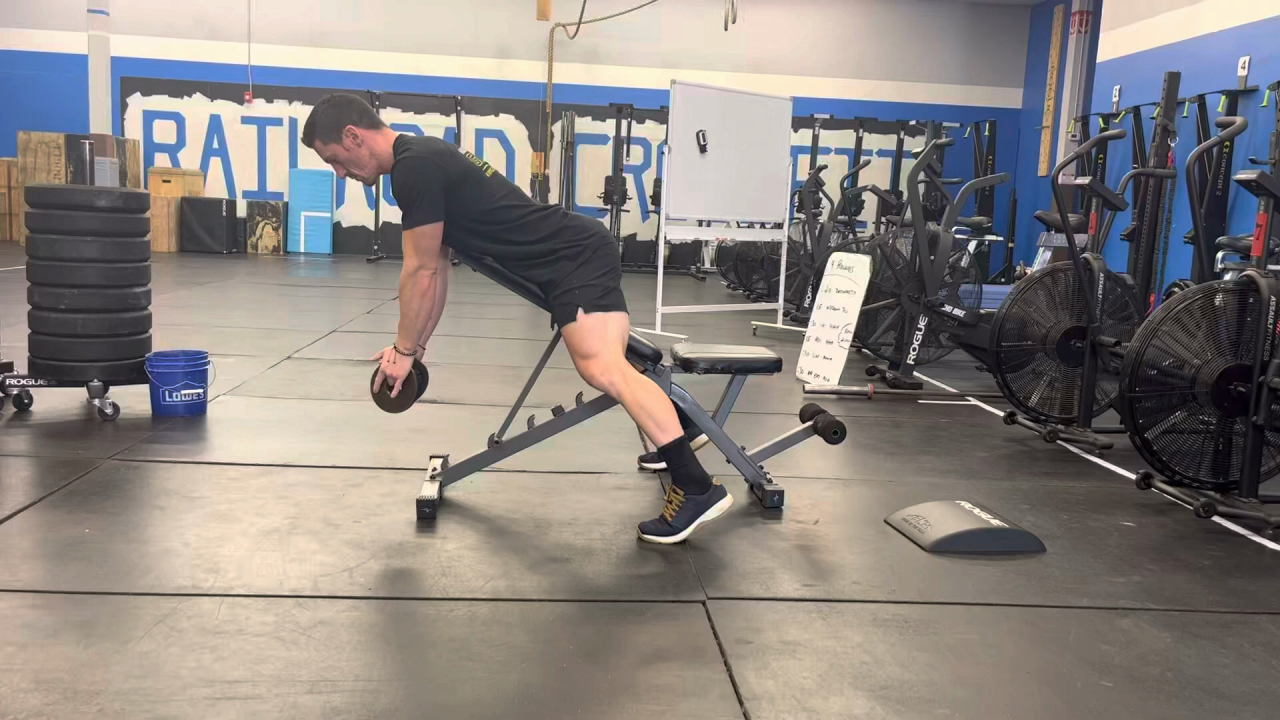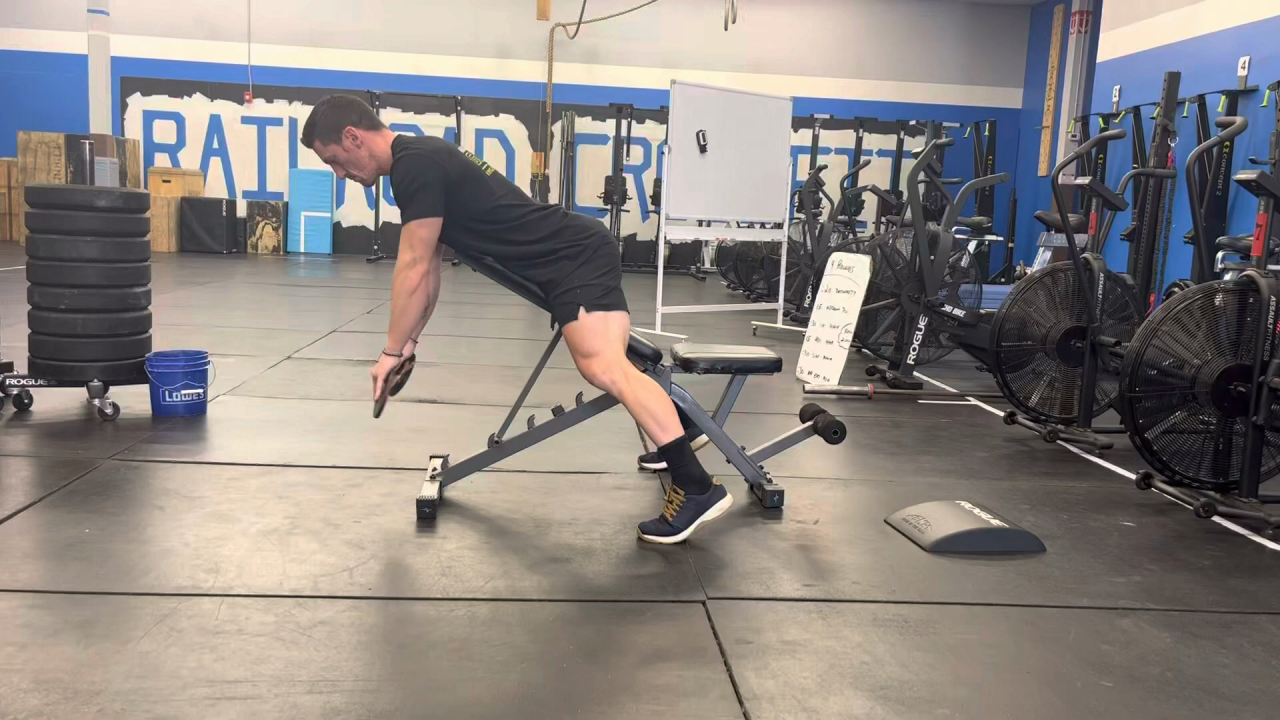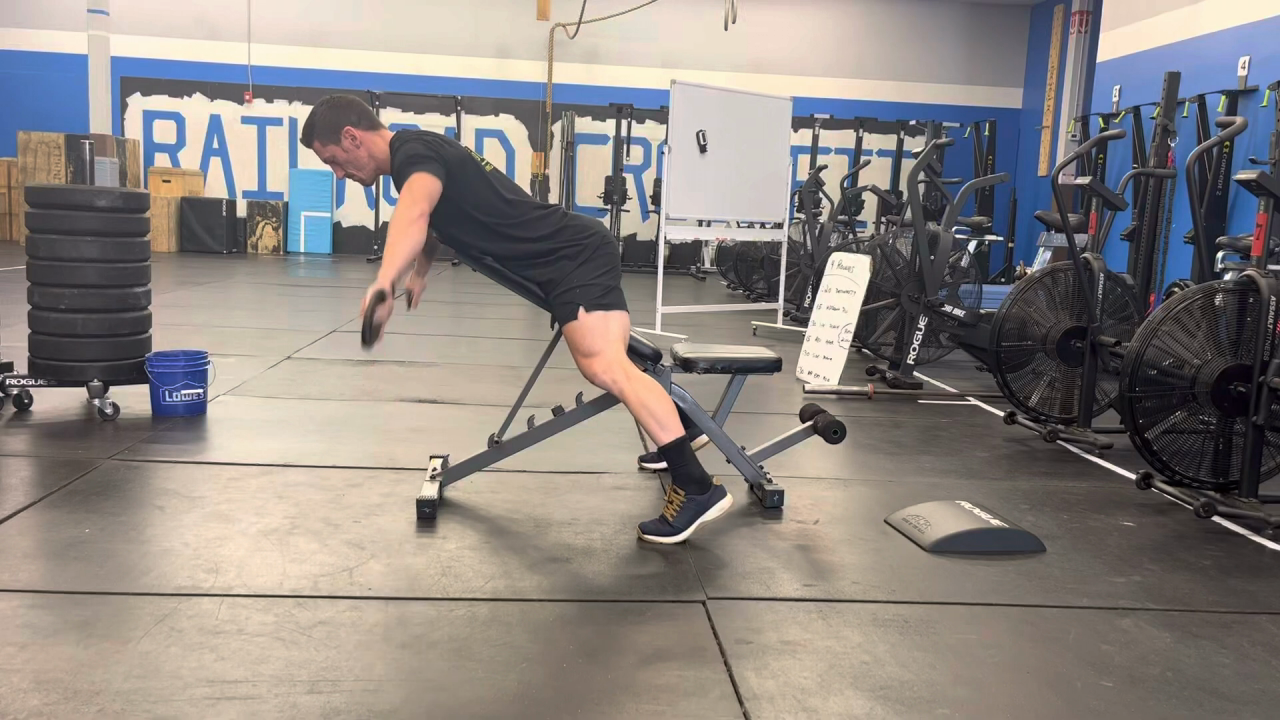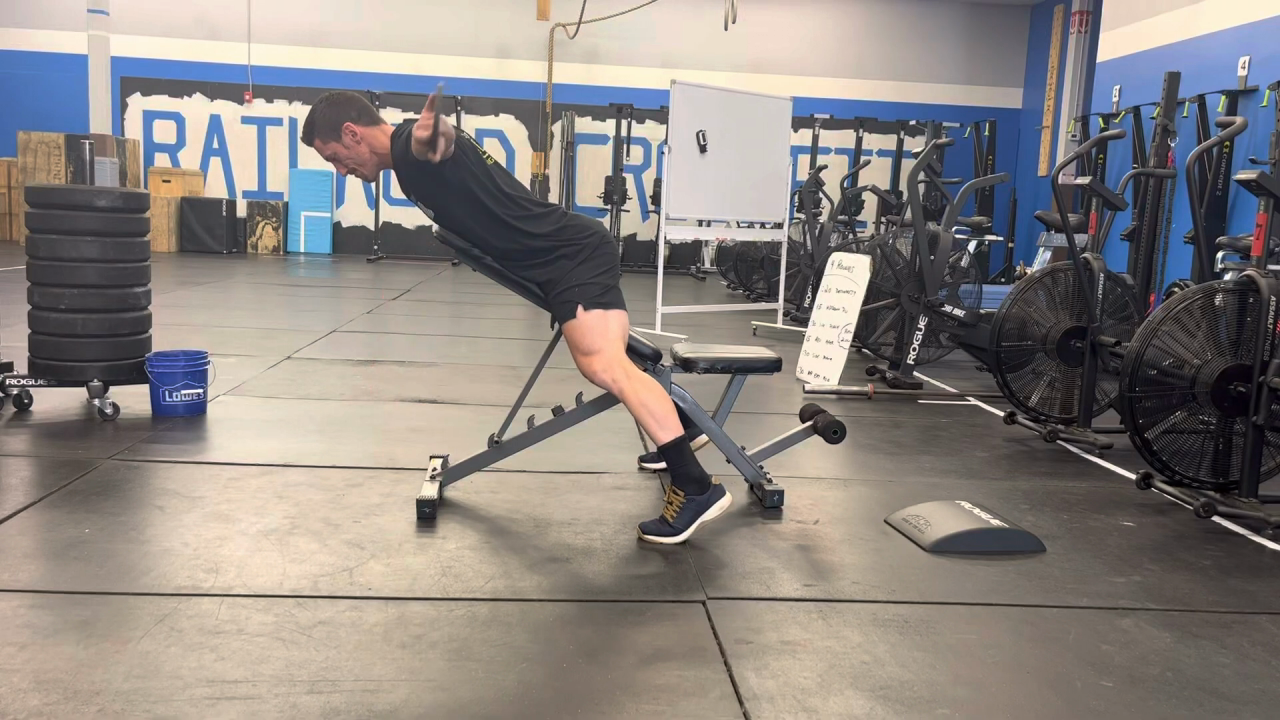
dt=0.3s
person 1, frame 1
left shoulder: (415, 168)
right shoulder: (421, 159)
left elbow: (420, 273)
right elbow: (434, 267)
left wrist: (403, 350)
right wrist: (416, 345)
left hip: (576, 257)
right hip: (573, 253)
left knee: (601, 368)
right knee: (607, 360)
left ankle: (696, 487)
right ankle: (680, 426)
person 1, frame 2
left shoulder: (414, 165)
right shoulder: (419, 158)
left elbow: (414, 269)
right elbow: (429, 266)
left wrist: (392, 350)
right wrist: (411, 339)
left hip: (576, 256)
right hip: (574, 252)
left knee: (602, 366)
right knee: (609, 359)
left ankle: (696, 486)
right ankle: (682, 425)
person 1, frame 3
left shoulder: (413, 151)
right shoulder: (416, 156)
left elbow: (411, 215)
right elbow: (430, 219)
left wrist: (384, 282)
right wrist: (420, 273)
left hip: (575, 255)
right hip: (571, 252)
left knee: (603, 366)
right knee: (608, 356)
left ankle: (697, 486)
right ankle: (681, 426)
person 1, frame 4
left shoulder: (409, 142)
right shoulder: (415, 145)
left elbow: (438, 137)
left wrist: (431, 131)
left hip: (572, 254)
right hip: (569, 251)
left knee: (602, 365)
right knee: (608, 358)
left ankle: (695, 486)
right ankle: (681, 426)
